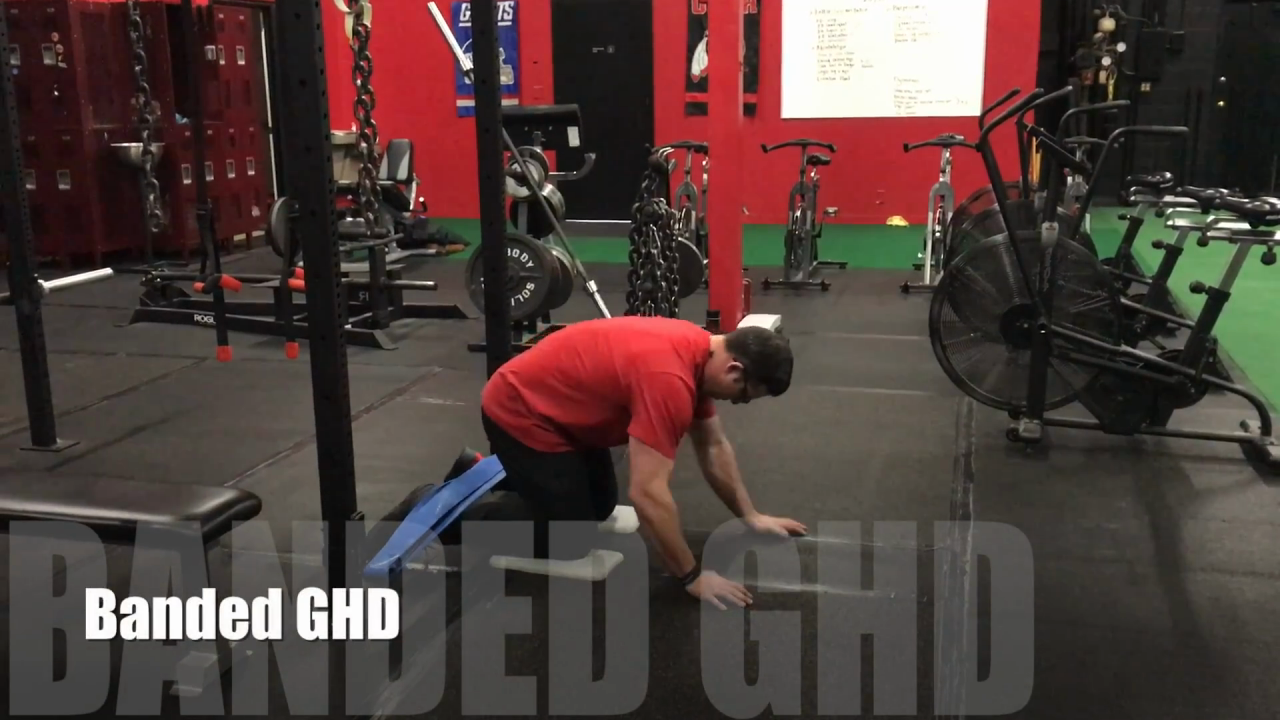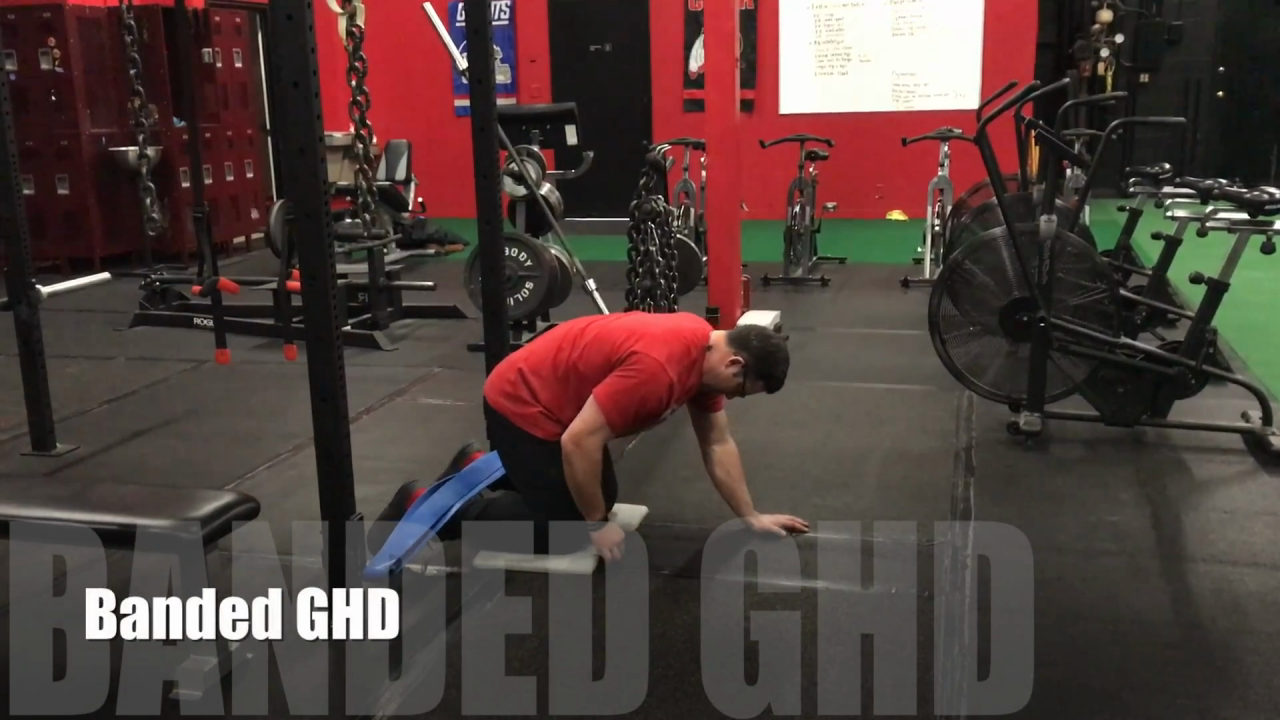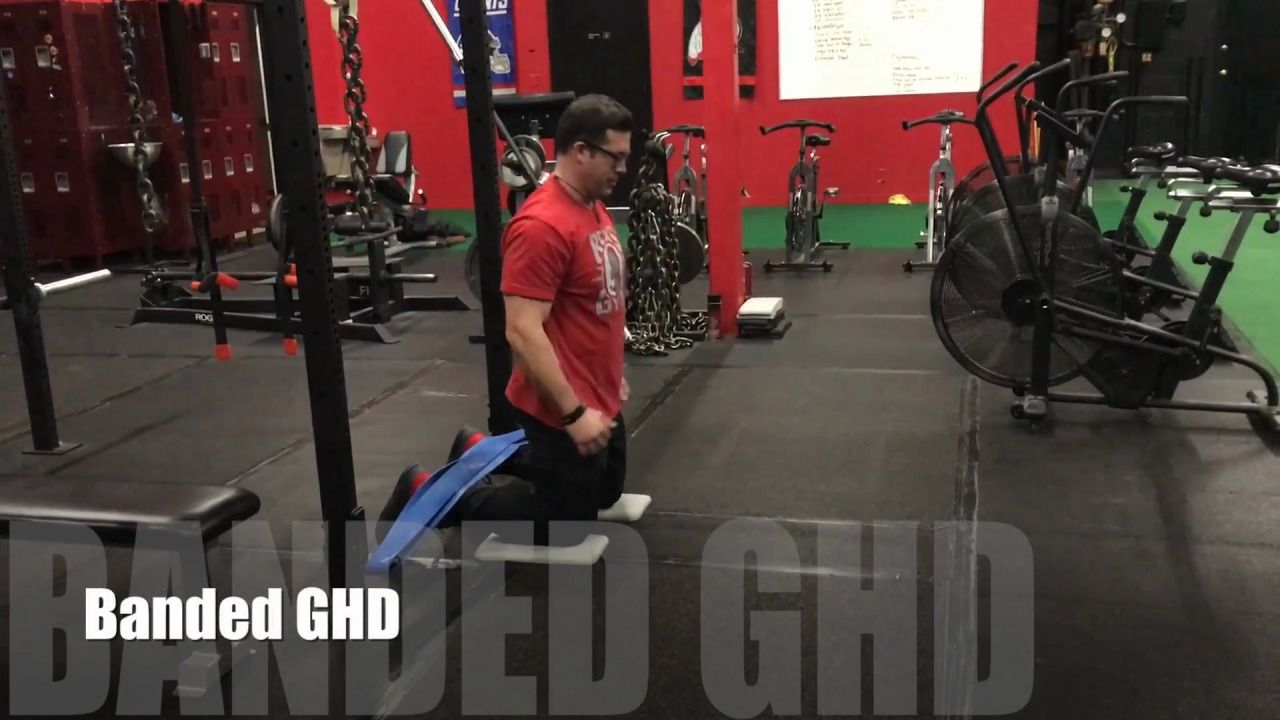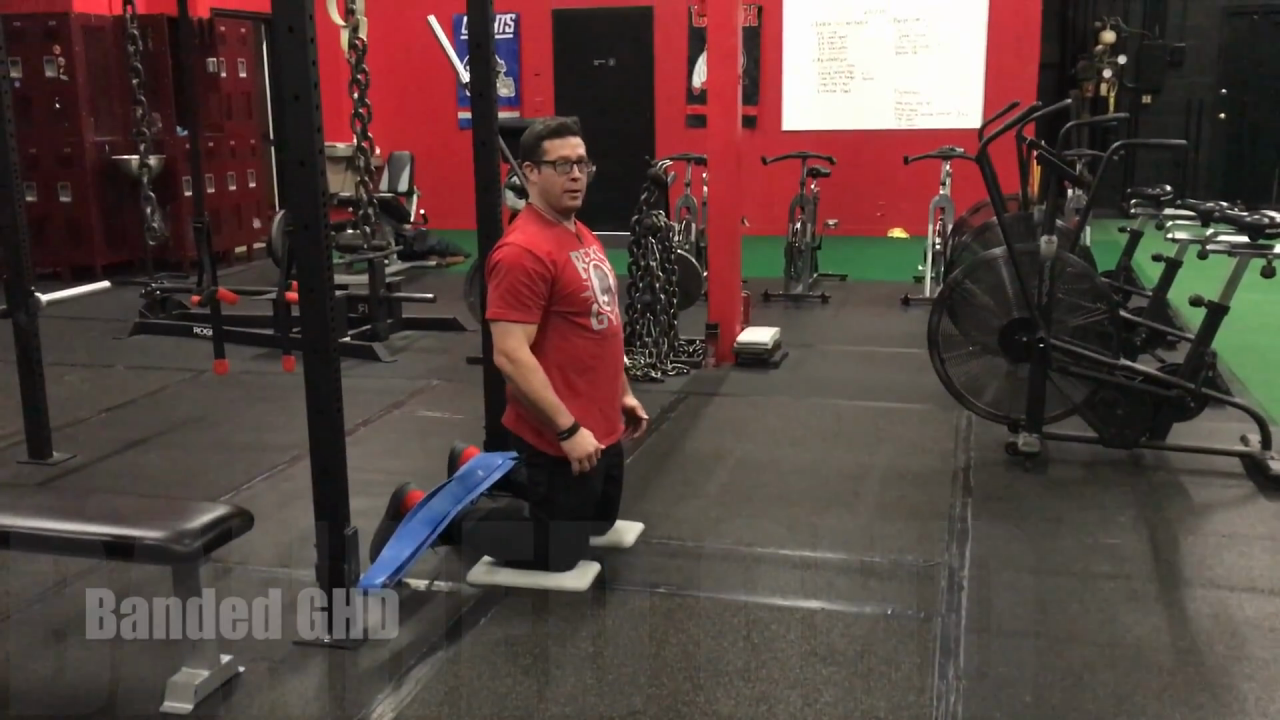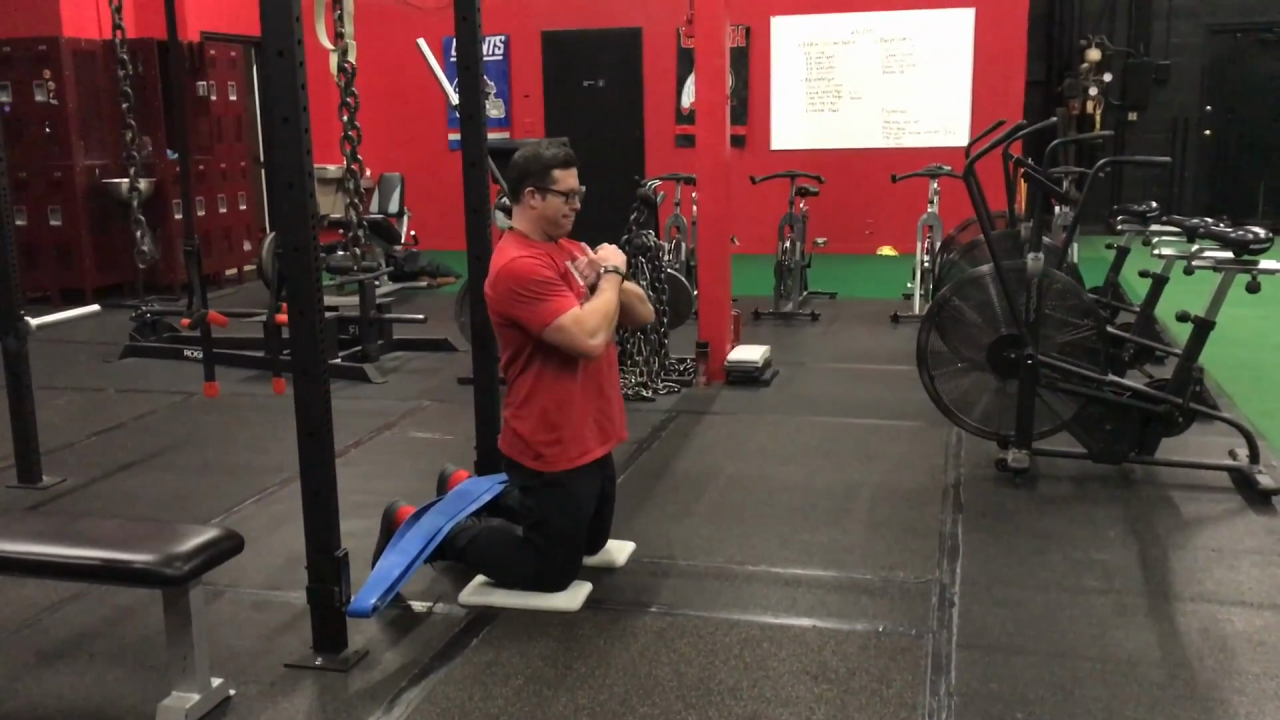
dt=1s
person 1, frame 1
left shoulder: (700, 348)
right shoulder: (669, 380)
left elbow: (714, 445)
right elbow: (648, 494)
left wrist: (751, 515)
right wrist: (693, 577)
left hip: (559, 405)
right hip: (521, 414)
left knee: (601, 507)
person 1, frame 2
left shoulder: (710, 349)
right shoulder: (659, 368)
left elbow: (717, 443)
right elbow: (578, 442)
left wrist: (751, 517)
right wrist: (596, 525)
left hip: (561, 399)
right hip: (519, 403)
left knee: (601, 500)
person 1, frame 3
left shoulder: (593, 208)
right shoulder: (542, 226)
right elbow: (522, 331)
left wrist: (614, 375)
right wrist: (574, 413)
left hip: (599, 400)
right hip: (562, 408)
left knee: (604, 495)
right knee: (565, 527)
person 1, frame 4
left shoulder: (582, 235)
right shoulder: (523, 252)
right elbow: (511, 356)
left wrist: (623, 393)
right wrist: (568, 431)
left hip: (600, 424)
right hip: (561, 433)
left knee: (597, 521)
right knee: (559, 552)
person 1, frame 5
left shoulder: (570, 249)
right shoulder: (519, 267)
left elbow: (643, 314)
right elbow: (589, 338)
left wrist: (603, 281)
right wrist: (612, 273)
left hip: (590, 439)
right hip: (553, 450)
left knee: (589, 543)
right knee: (551, 572)
